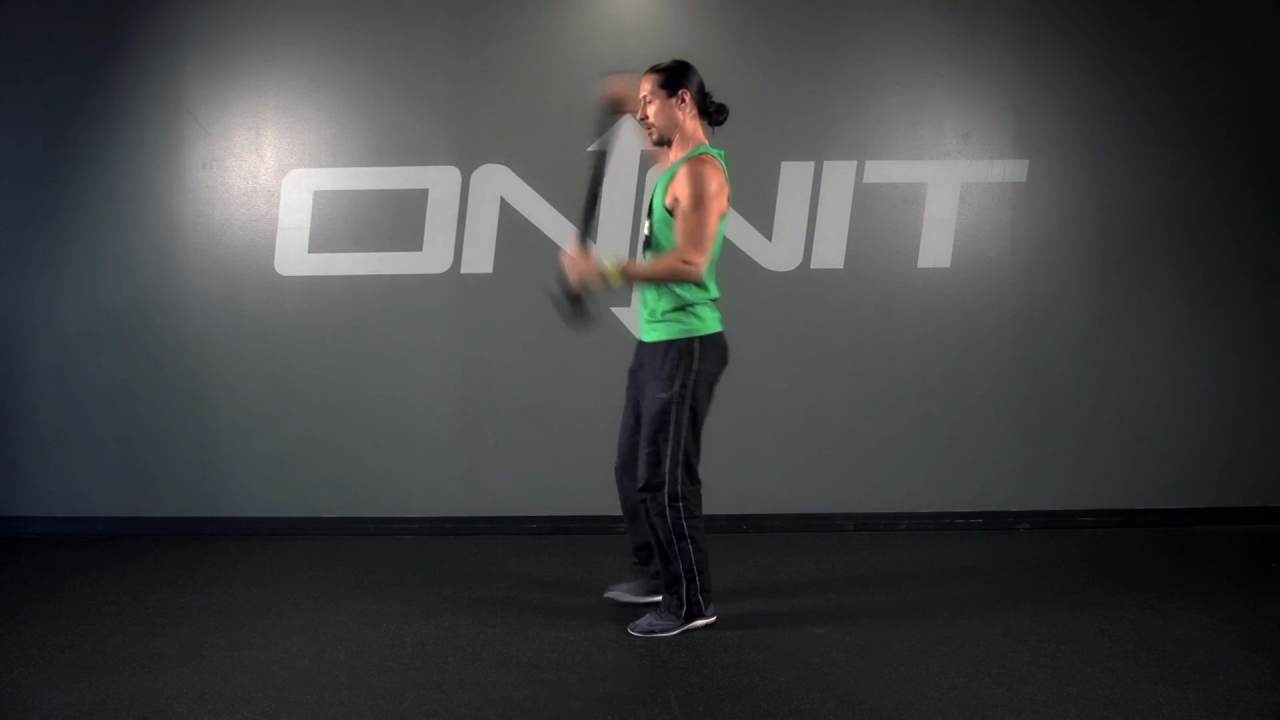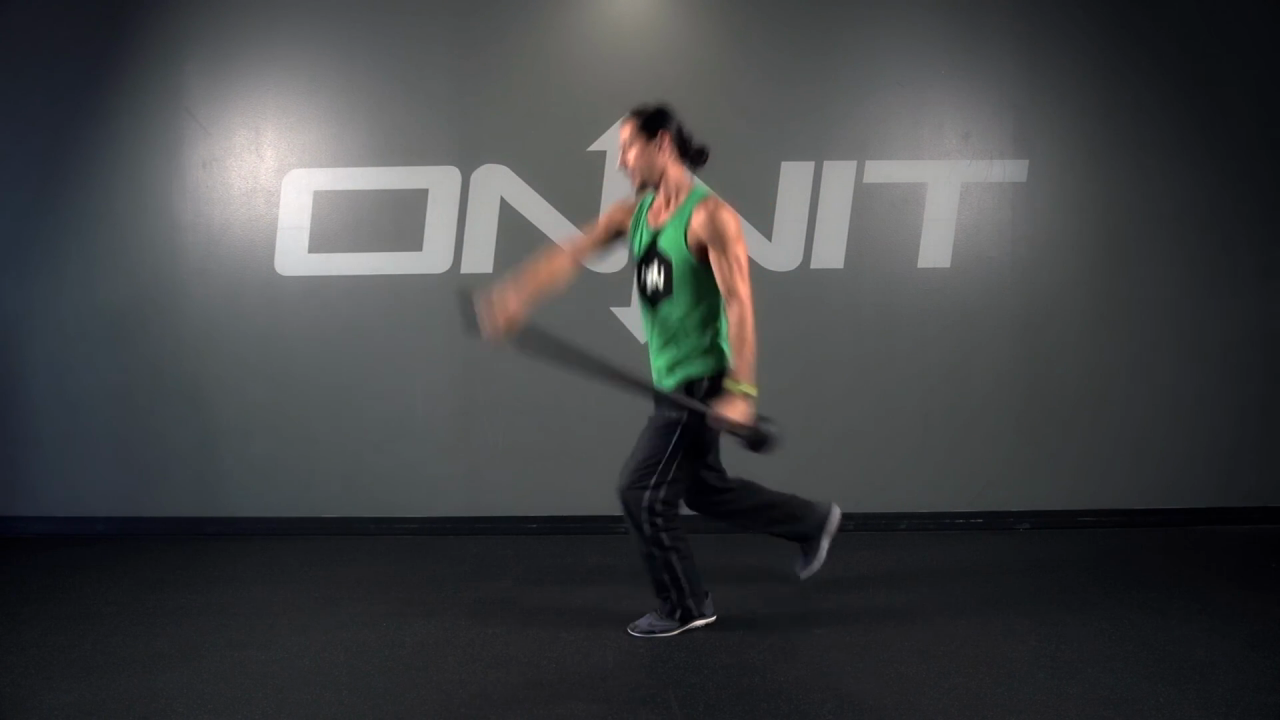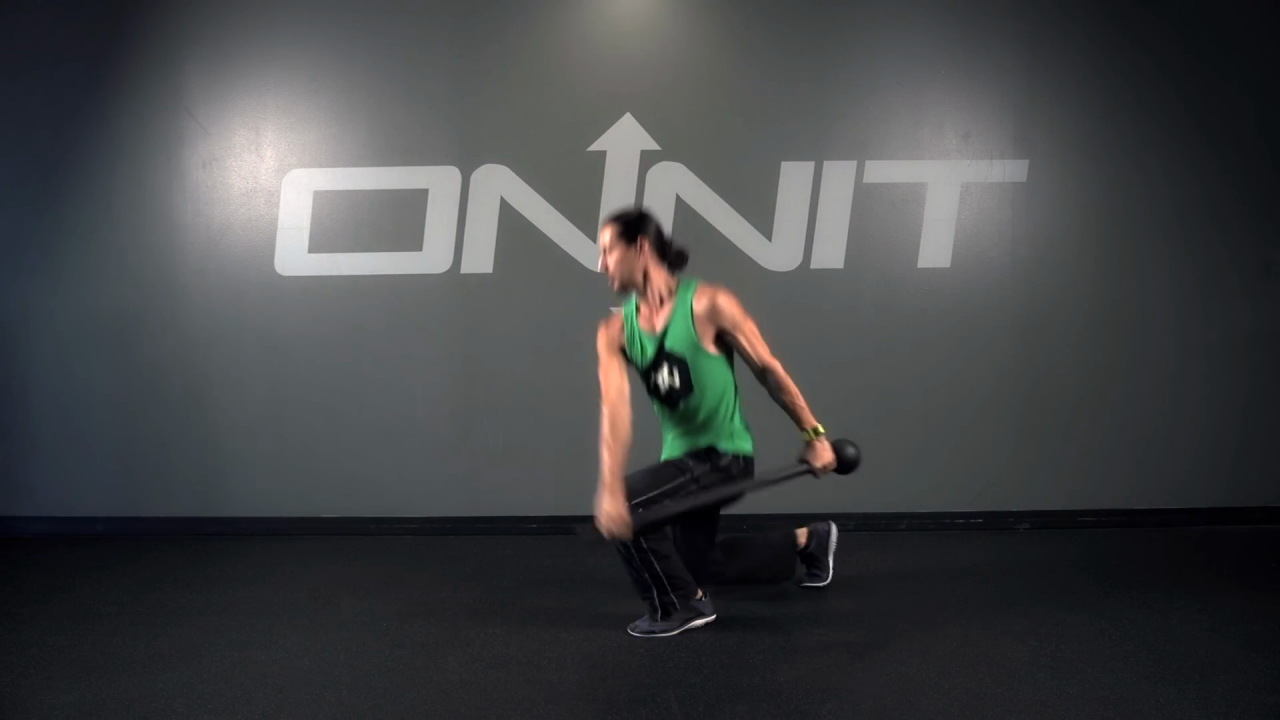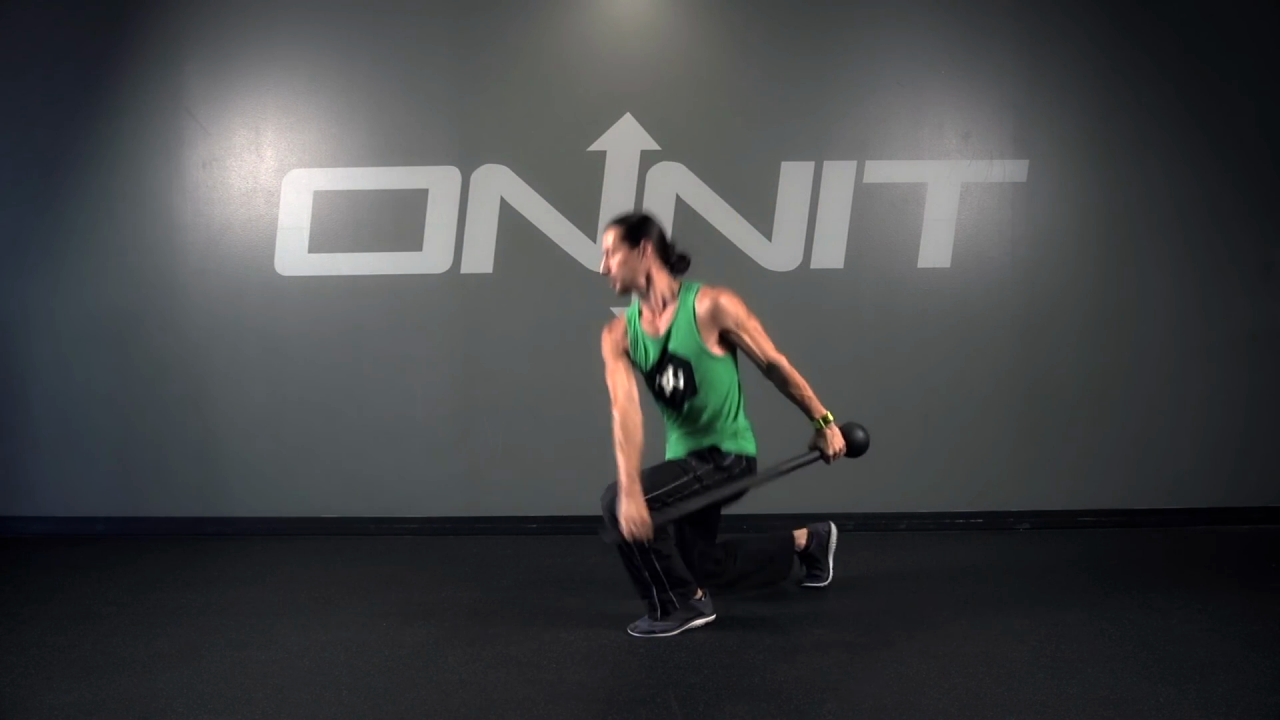
dt=0.3s
person 1, frame 1
left shoulder: (701, 172)
right shoulder: (683, 159)
left elbow: (690, 262)
left wrist: (604, 270)
right wrist: (629, 106)
left hip: (687, 345)
right hip: (655, 343)
left knee: (662, 477)
right knee: (632, 467)
left ankle: (690, 602)
right ankle: (655, 574)
person 1, frame 2
left shoulder: (709, 214)
right shoulder: (635, 210)
left elbow: (739, 305)
right elbow: (571, 254)
left wrist: (740, 390)
right wrist: (518, 293)
left hip: (703, 382)
right hip: (674, 380)
left knee: (643, 490)
right knee: (702, 487)
left ankle: (686, 605)
right ankle: (811, 521)
person 1, frame 3
left shoulder: (707, 305)
right shoulder: (614, 331)
left elbow: (768, 370)
right elbow: (615, 407)
left wrist: (813, 434)
right wrist: (611, 487)
left hip: (724, 456)
right hip: (682, 456)
left knee: (623, 504)
right knee: (701, 561)
left ankle: (681, 604)
right ankle: (809, 540)
person 1, frame 4
left shoulder: (711, 306)
right shoulder: (618, 334)
left elbow: (774, 365)
right elbow: (626, 412)
left wrist: (823, 422)
right wrist: (634, 490)
left hip: (727, 455)
right hip: (686, 456)
left knee: (617, 504)
right knee: (703, 564)
left ankle: (680, 604)
right ankle: (808, 542)
